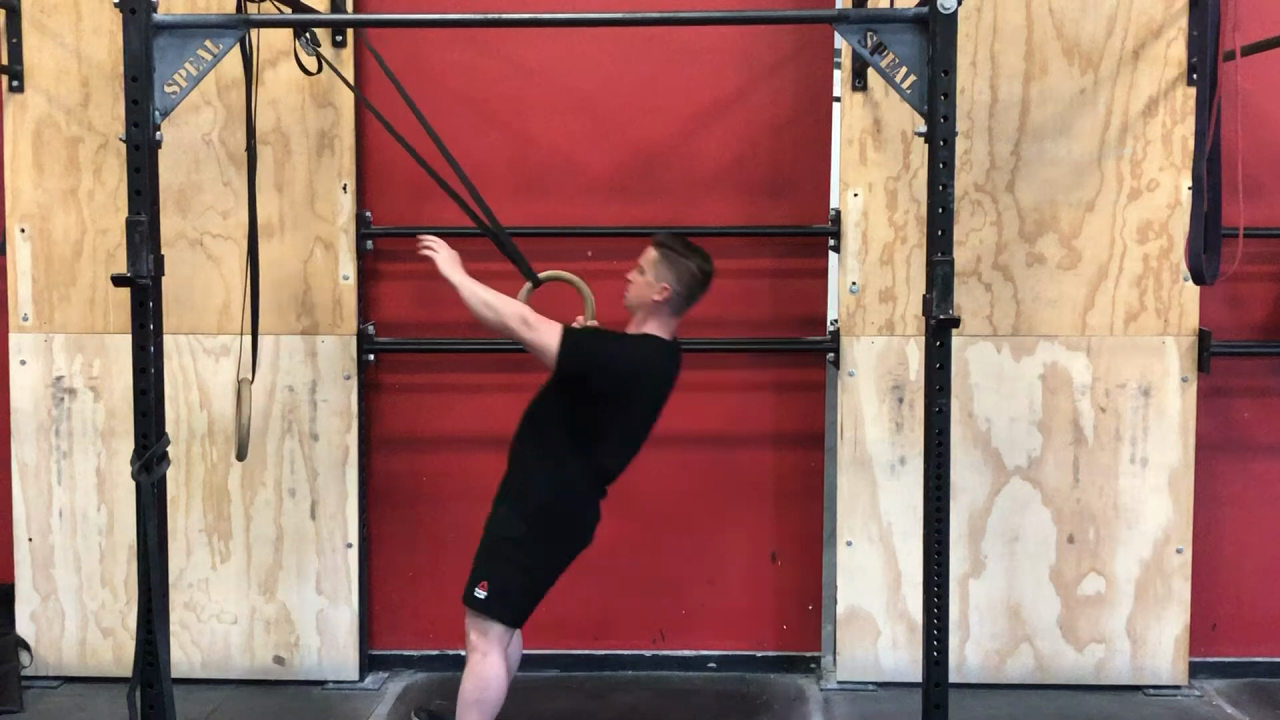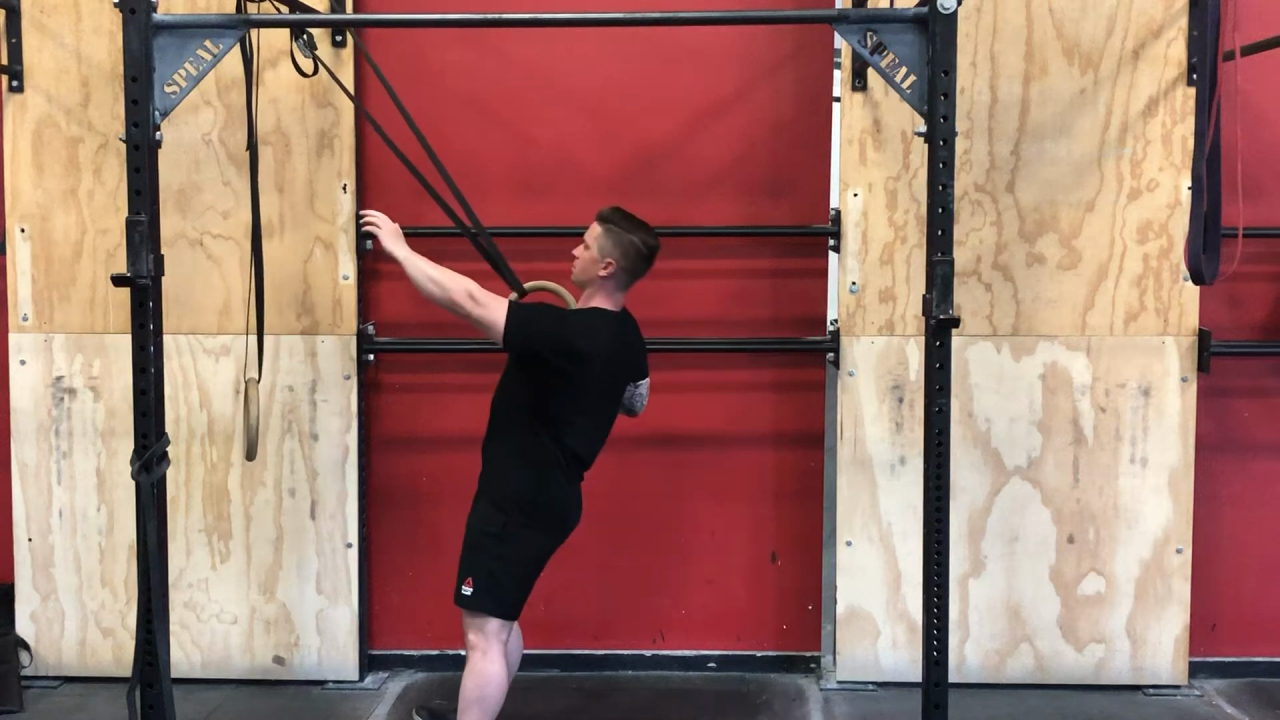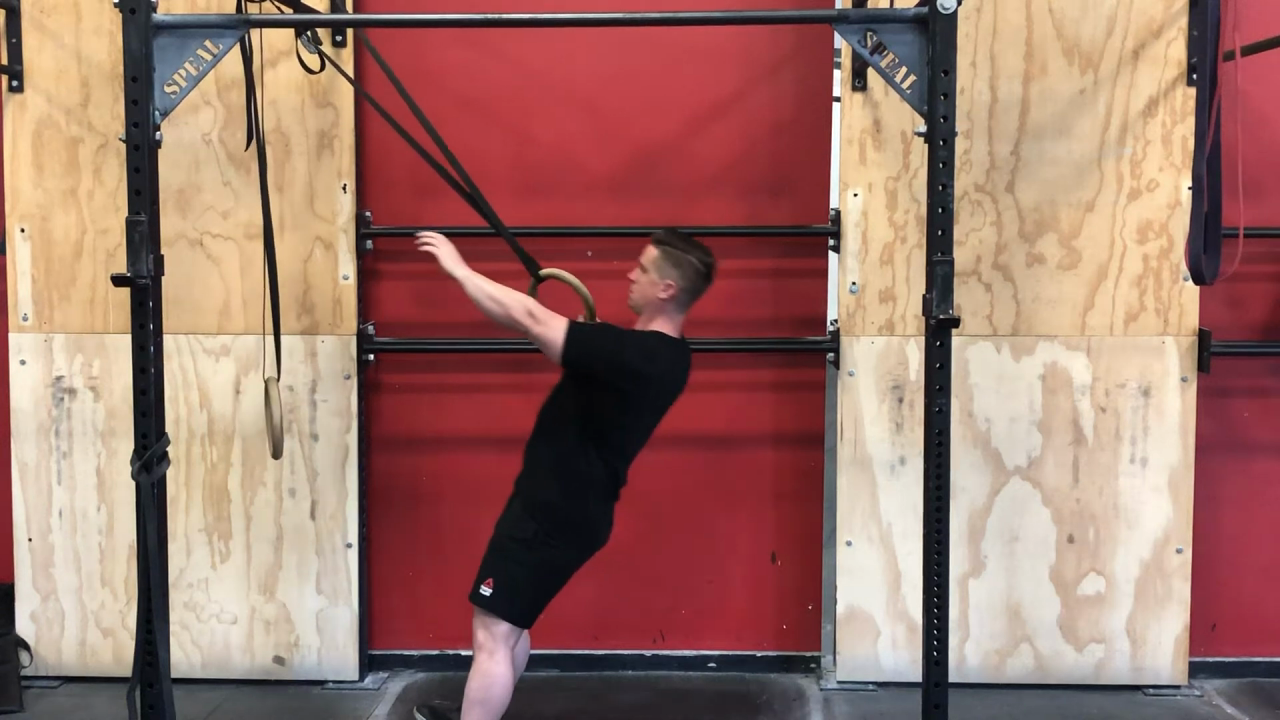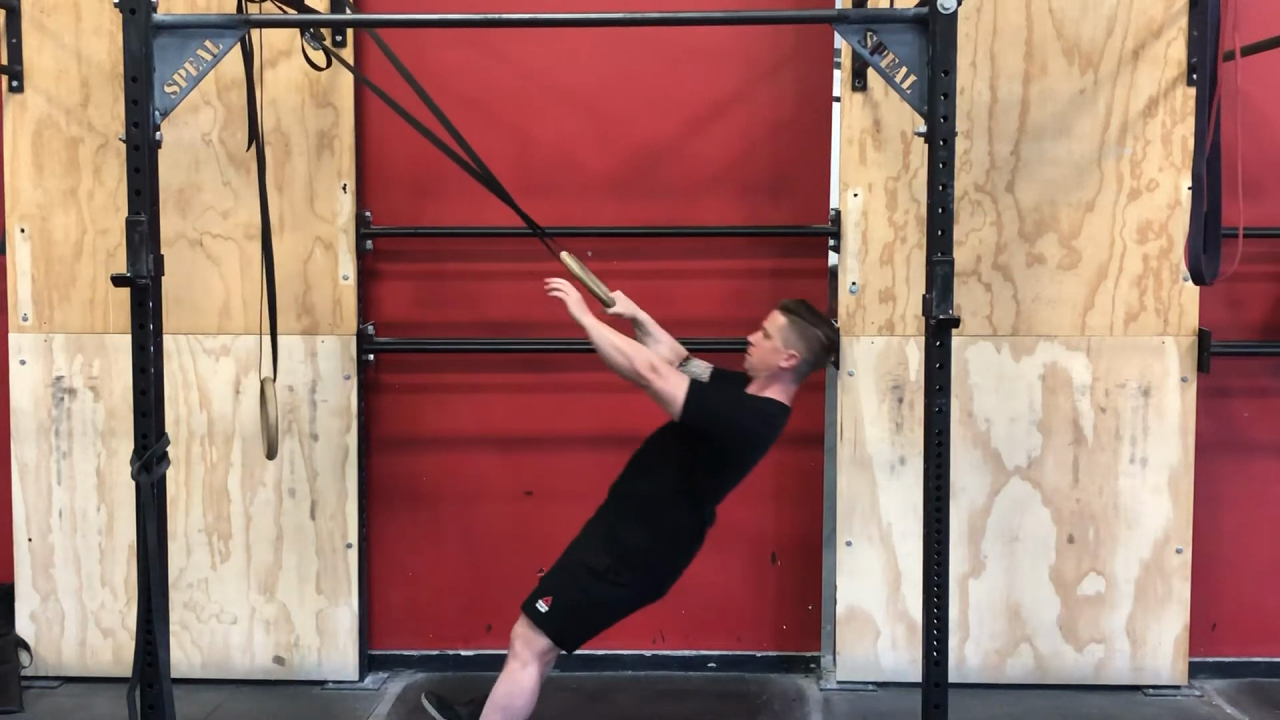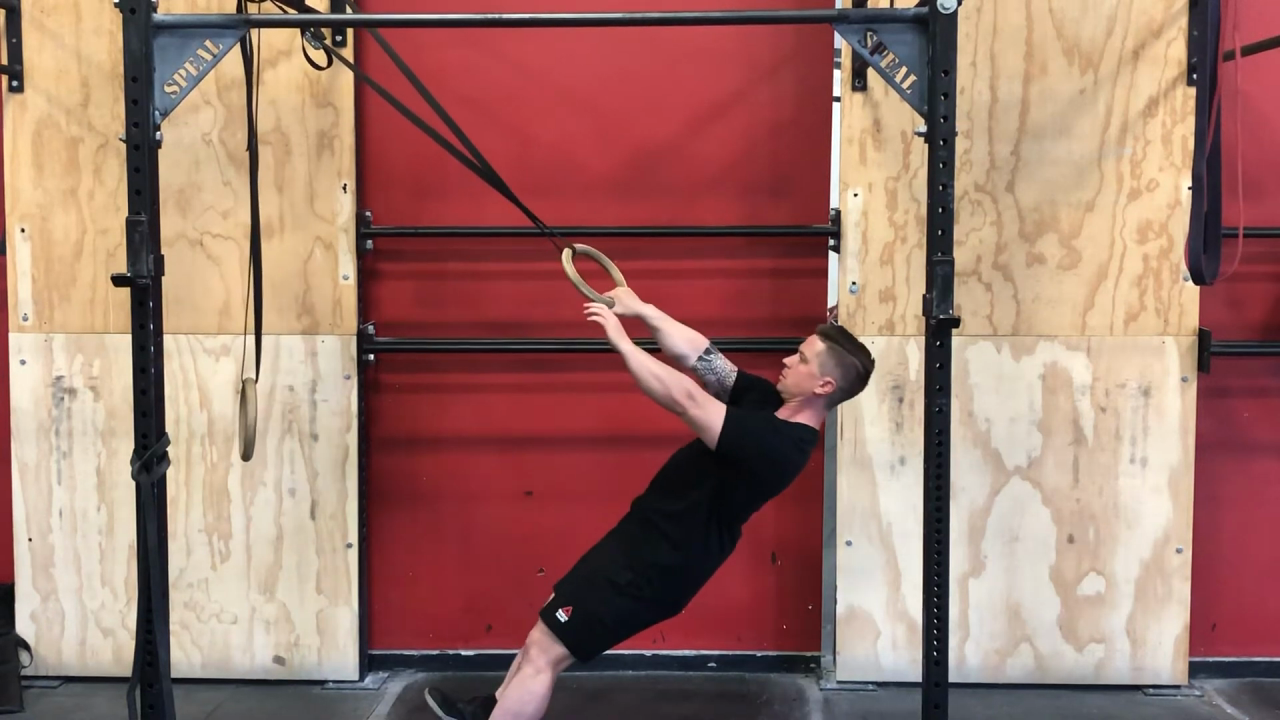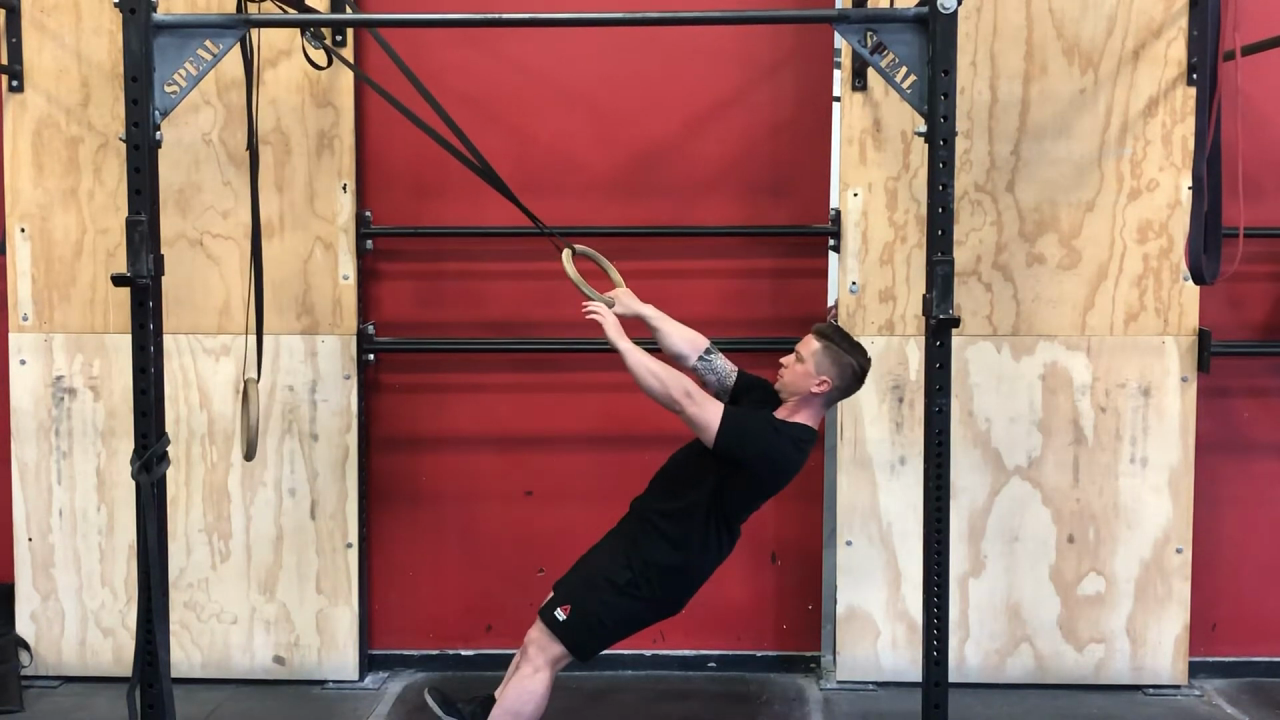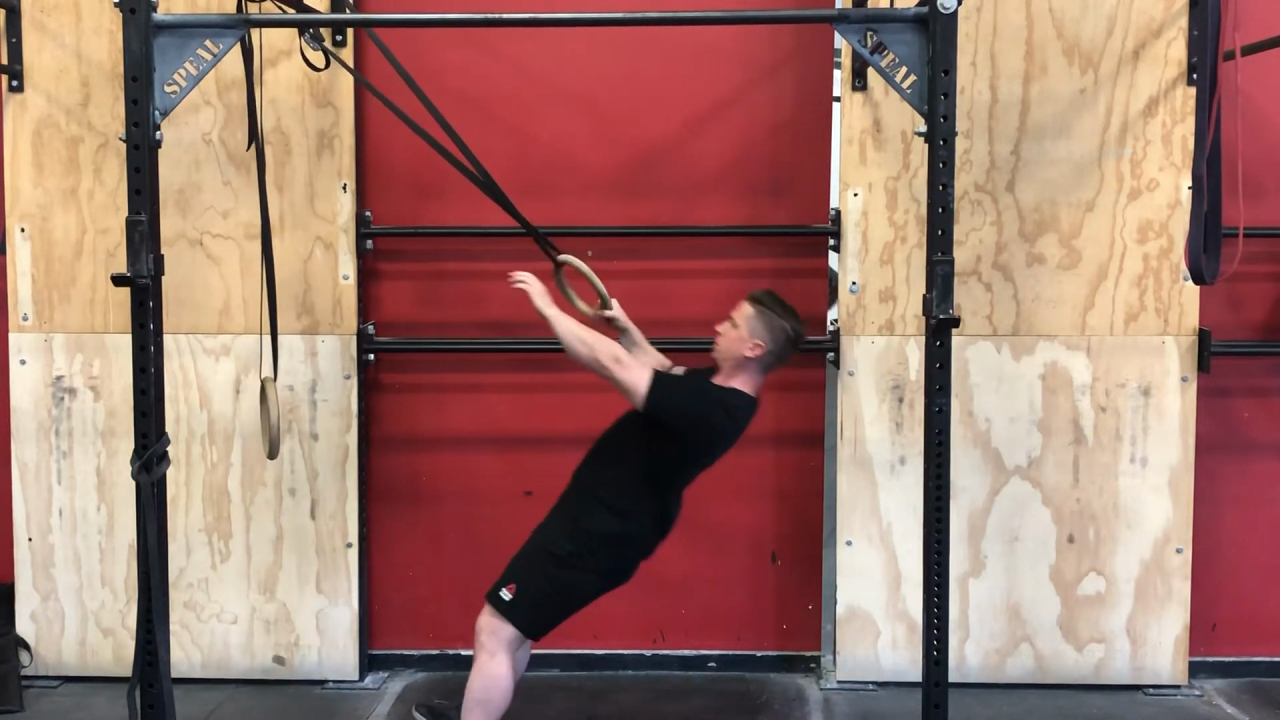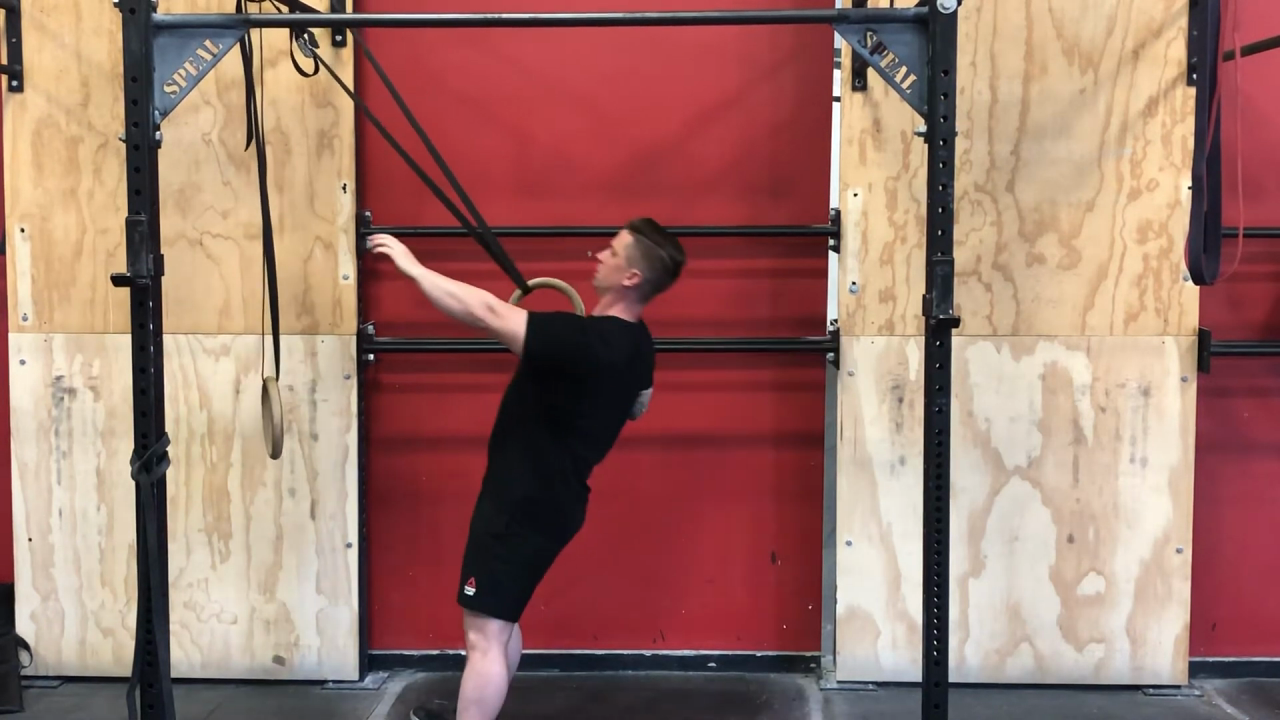
dt=0.5s
person 1, frame 1
left shoulder: (626, 359)
right shoulder: (655, 353)
left elbow: (523, 325)
left wrist: (455, 274)
right wrist: (590, 339)
left hip: (541, 509)
right hip: (557, 503)
left knee: (487, 632)
right knee: (502, 624)
person 1, frame 2
left shoulder: (571, 332)
right shoulder: (623, 334)
left elbow: (469, 300)
right elbow: (636, 403)
left wrist: (399, 249)
left hip: (521, 500)
right hip: (540, 495)
left knee: (484, 632)
right knee: (500, 621)
person 1, frame 3
left shoulder: (637, 355)
right shoulder: (663, 352)
left elbow: (530, 319)
left wrist: (457, 267)
right wrist: (591, 331)
left hip: (555, 510)
right hip: (570, 504)
left knee: (493, 632)
right knee: (508, 622)
person 1, frame 4
left shoulder: (744, 417)
right shoulder: (749, 397)
left elbow: (651, 373)
right elbow: (680, 366)
left wrist: (583, 315)
right wrist: (636, 317)
left hip: (632, 551)
right hip: (635, 536)
left knee: (529, 642)
right knee: (544, 627)
person 1, frame 5
left shoulder: (779, 446)
right shoulder: (769, 403)
left elbow: (685, 400)
right elbow: (699, 355)
left wrist: (620, 340)
right wrist: (640, 310)
left hip: (653, 564)
right hip: (647, 538)
left knee: (543, 651)
right knee: (552, 618)
person 1, frame 6
left shoulder: (776, 445)
right shoulder: (769, 404)
left elbow: (683, 398)
right elbow: (700, 356)
left wrist: (619, 339)
right wrist: (641, 311)
left hip: (654, 564)
right hip: (647, 539)
left knee: (543, 650)
right knee: (550, 618)
person 1, frame 7
left shoulder: (708, 409)
right shoulder: (719, 394)
left elbow: (612, 364)
right elbow: (663, 376)
left wrist: (547, 307)
right wrist: (625, 329)
left hip: (594, 534)
right hip: (601, 522)
left knee: (496, 633)
right knee: (515, 624)
person 1, frame 8
left shoulder: (588, 341)
right shoulder: (630, 342)
left elbow: (488, 313)
right elbow: (636, 407)
left wrist: (412, 266)
left hip: (524, 503)
right hip: (545, 498)
left knee: (485, 634)
right knee: (501, 622)
